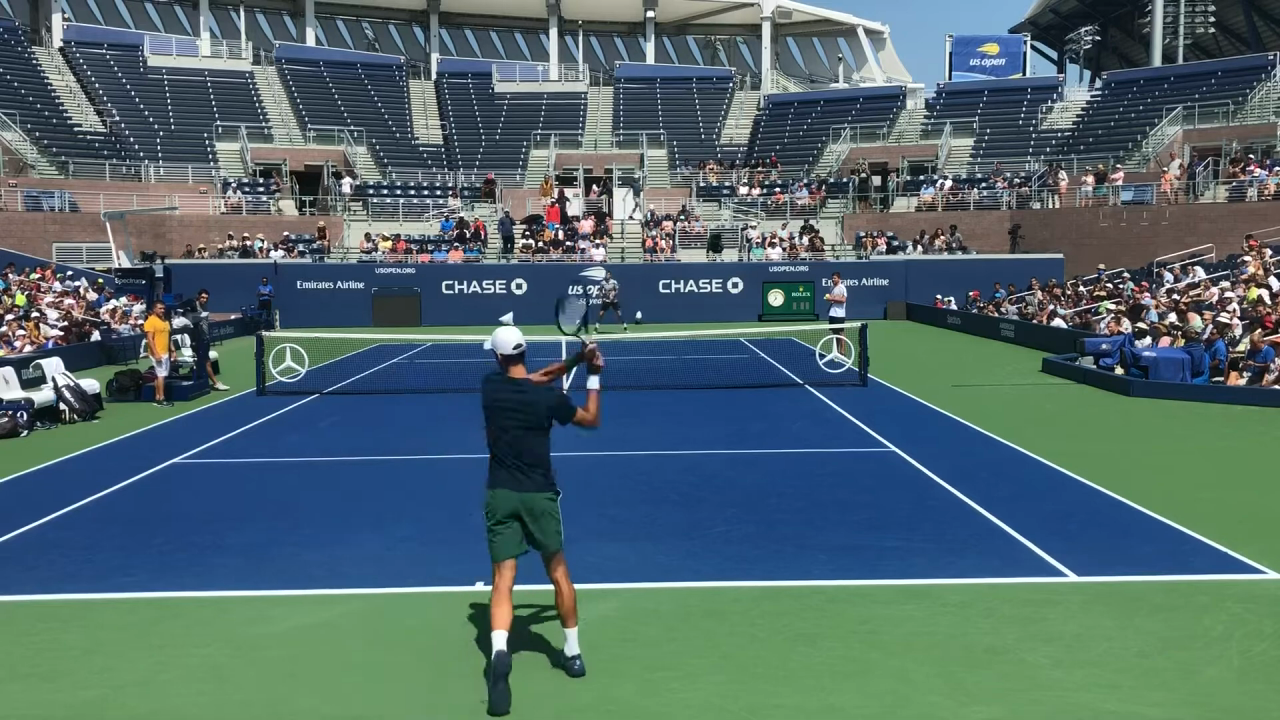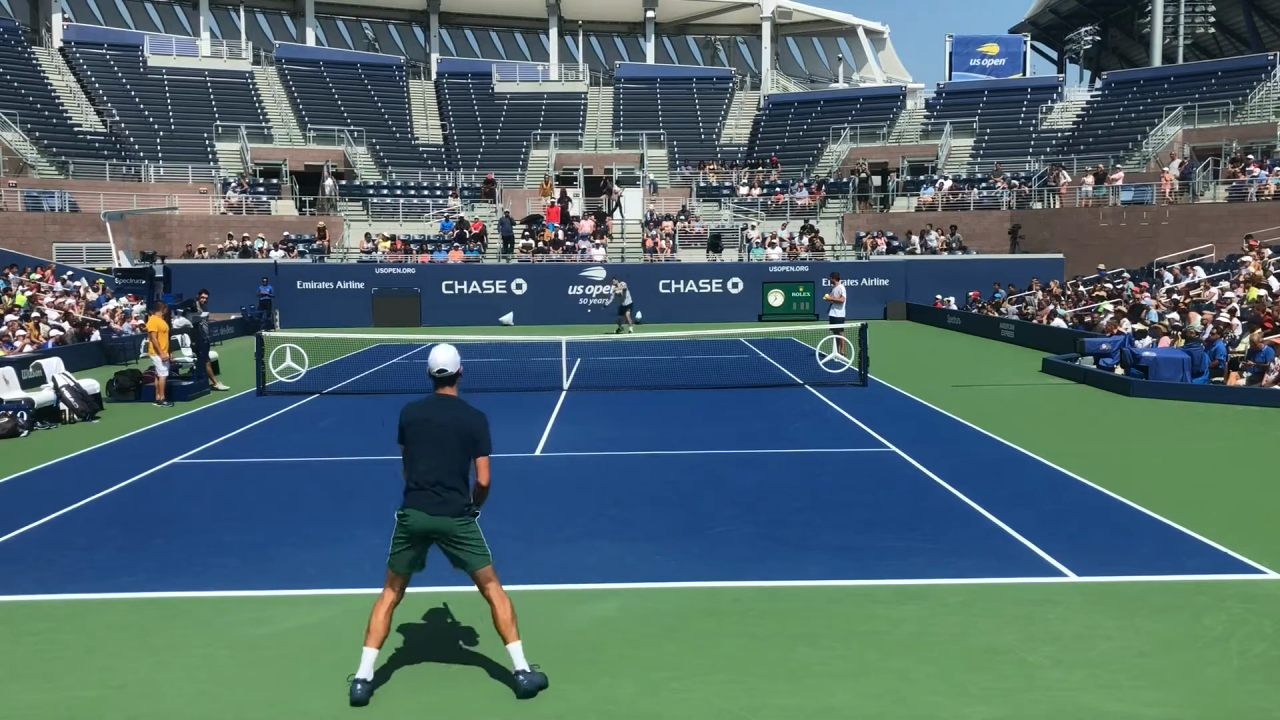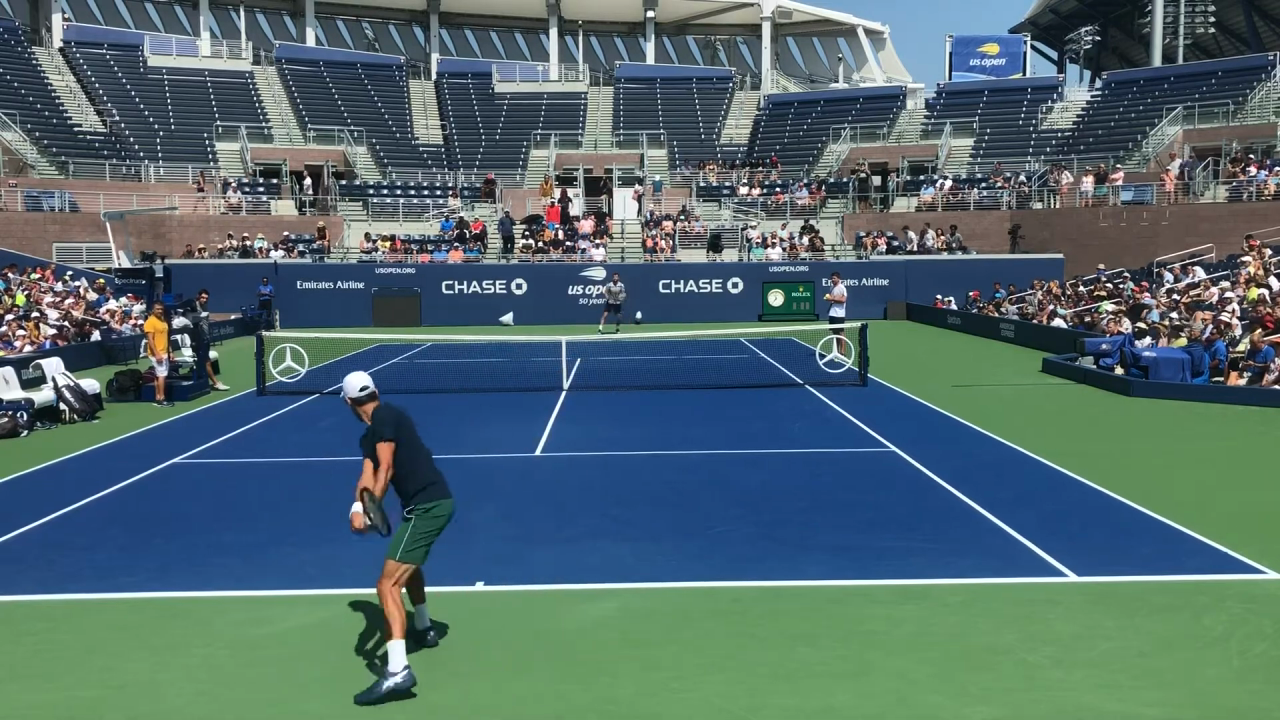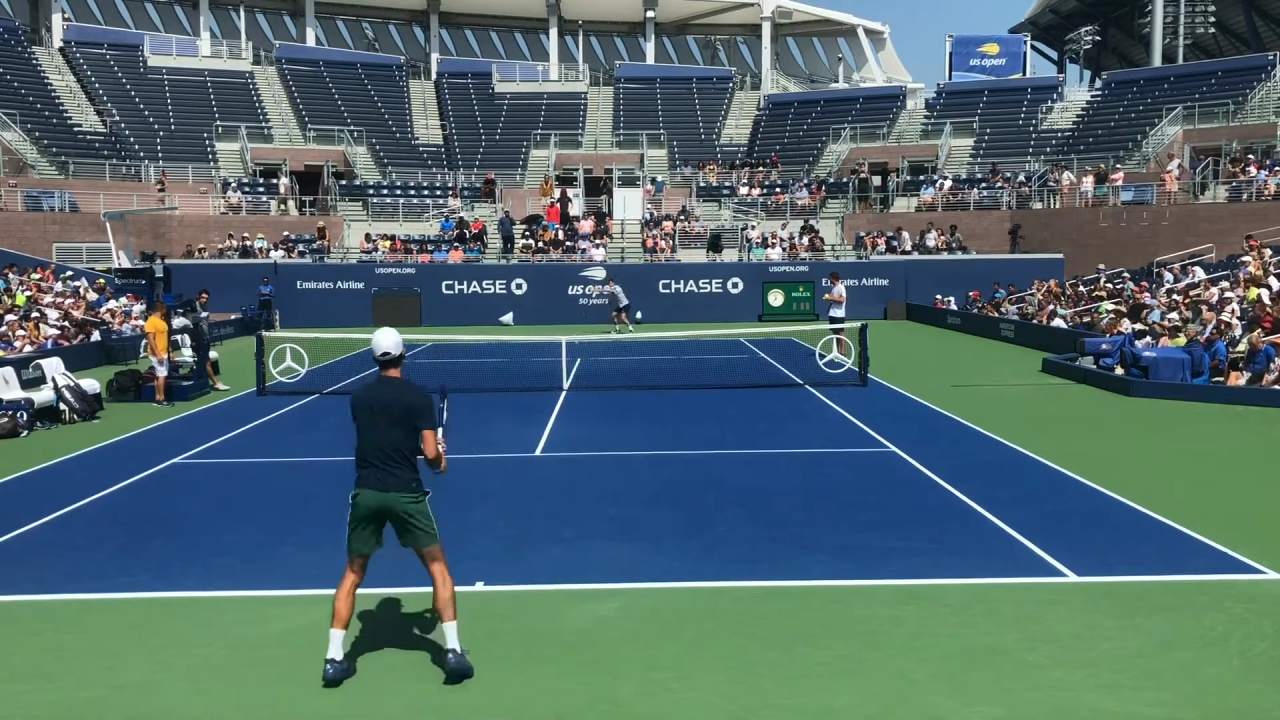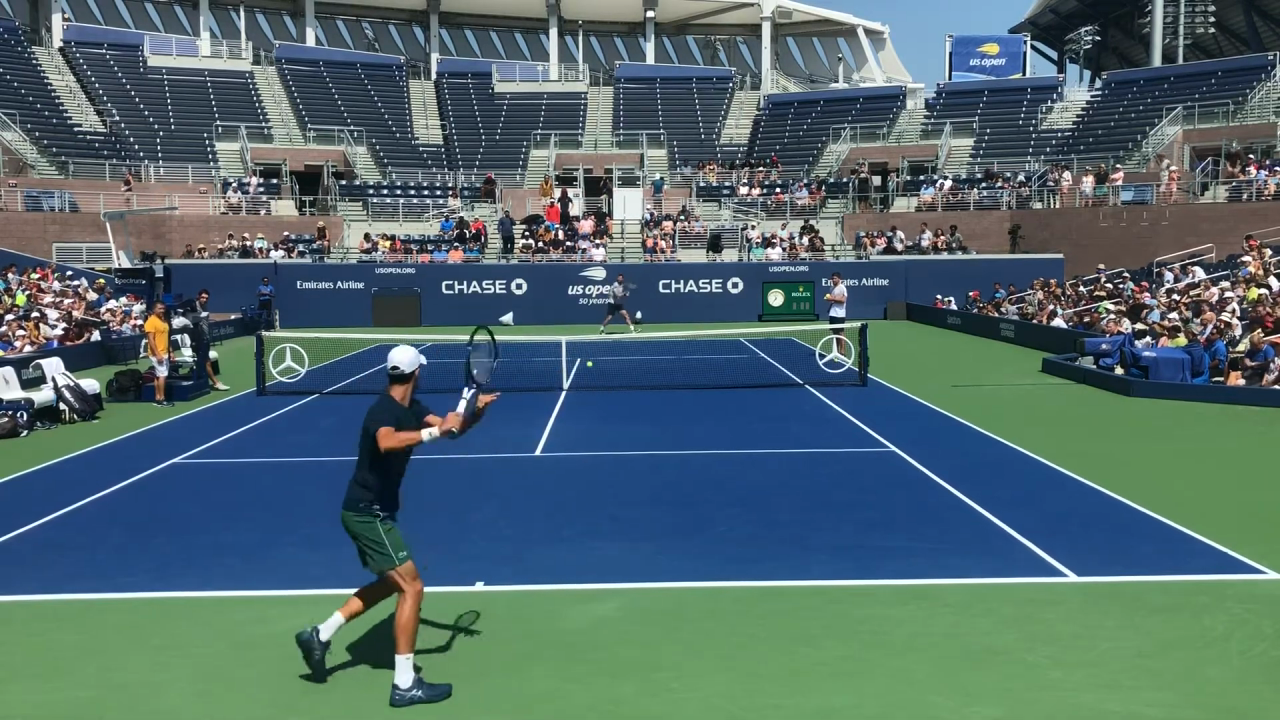
dt=1s
person 1, frame 1
left shoulder: (490, 384)
right shoulder: (551, 398)
right elbow: (592, 421)
left wrist: (572, 362)
right wrist: (593, 377)
left hip: (500, 494)
right hip: (540, 495)
left knee: (502, 581)
right knee: (558, 573)
left ankle: (500, 651)
right ankle: (572, 653)
person 1, frame 2
left shoulder: (408, 413)
right shoulder: (475, 419)
left elbow: (407, 469)
right elbow: (483, 481)
right wrist: (472, 507)
left hip: (413, 515)
right hip: (456, 517)
left knee: (390, 594)
right knee: (493, 590)
left ankle: (363, 679)
right ankle: (522, 671)
person 1, frame 3
left shoulder: (381, 421)
right shoulder: (373, 432)
left elbow: (386, 470)
right elbow: (368, 477)
left wrist: (368, 507)
right wrist: (358, 509)
left hip: (426, 507)
right hip: (439, 502)
left knee: (388, 585)
right knee: (408, 562)
left ankle: (398, 672)
right ankle: (423, 628)
person 1, frame 4
left shoulder: (359, 396)
right shoulder: (419, 397)
right elbow: (431, 451)
right wrist: (440, 456)
left hip: (366, 493)
right hip: (406, 494)
left knee: (352, 575)
right knee: (438, 568)
left ankle: (334, 660)
right ankle: (452, 652)
person 1, frame 5
left shoulder: (408, 407)
right shoulder: (382, 409)
left elbow: (447, 428)
right elbow: (388, 443)
left wrist: (473, 413)
right wrist: (434, 433)
left hip: (370, 512)
right hip: (368, 515)
left knee: (383, 585)
right knee: (412, 588)
left ankle: (318, 637)
right ankle: (405, 685)
